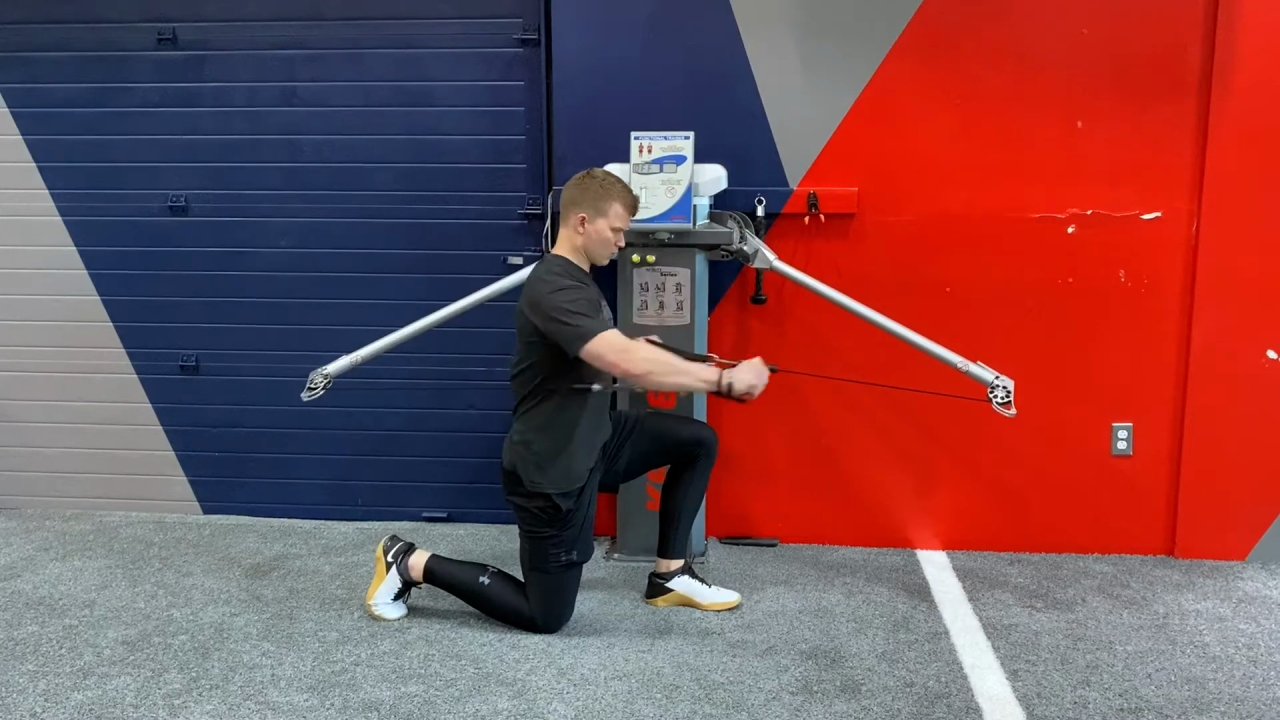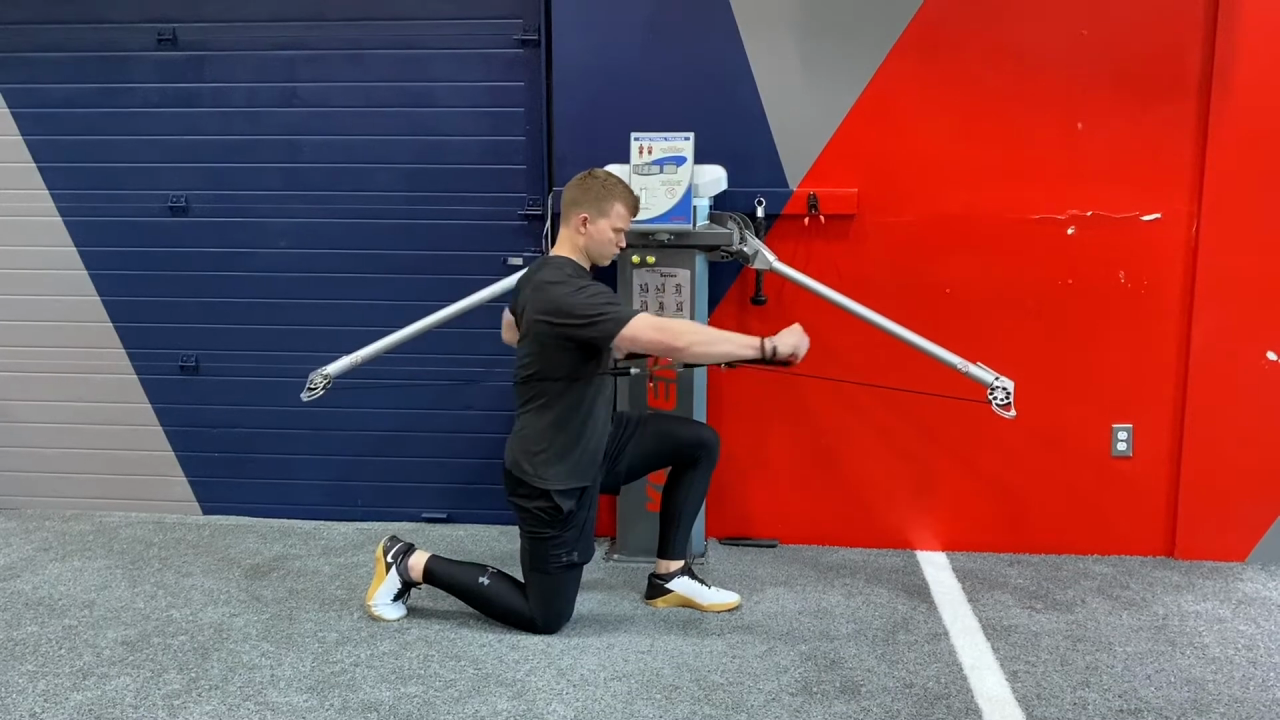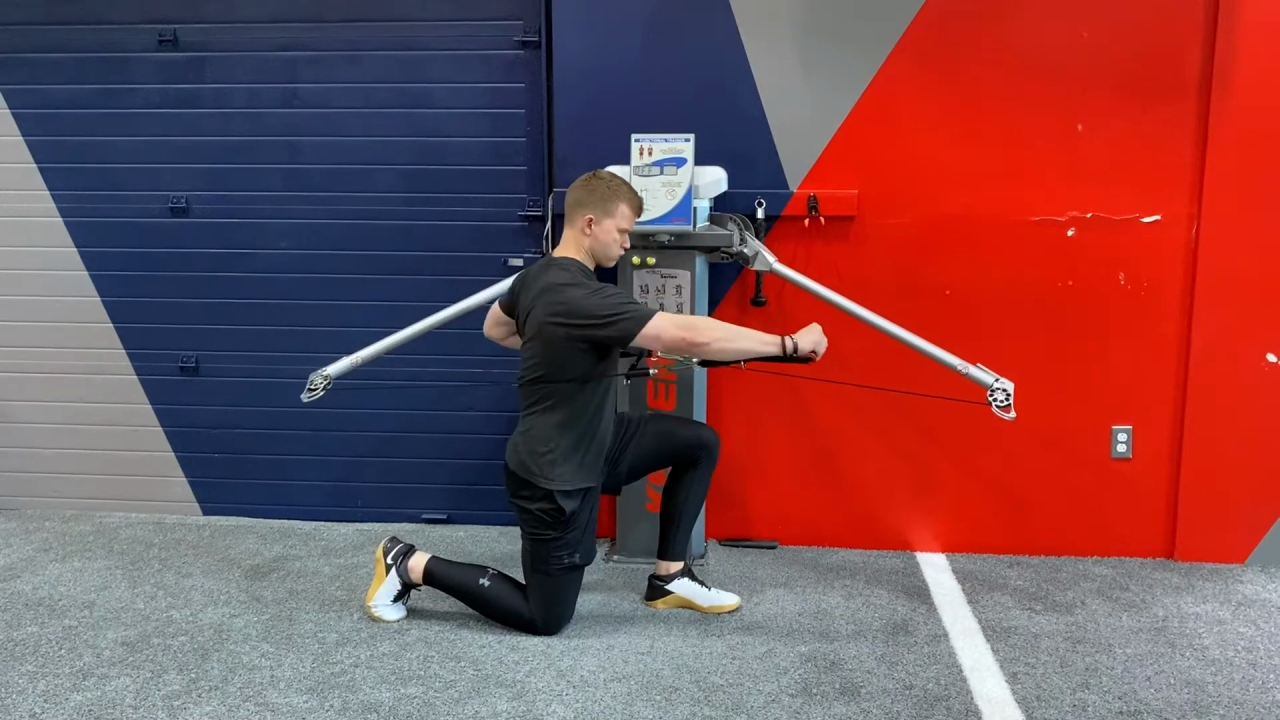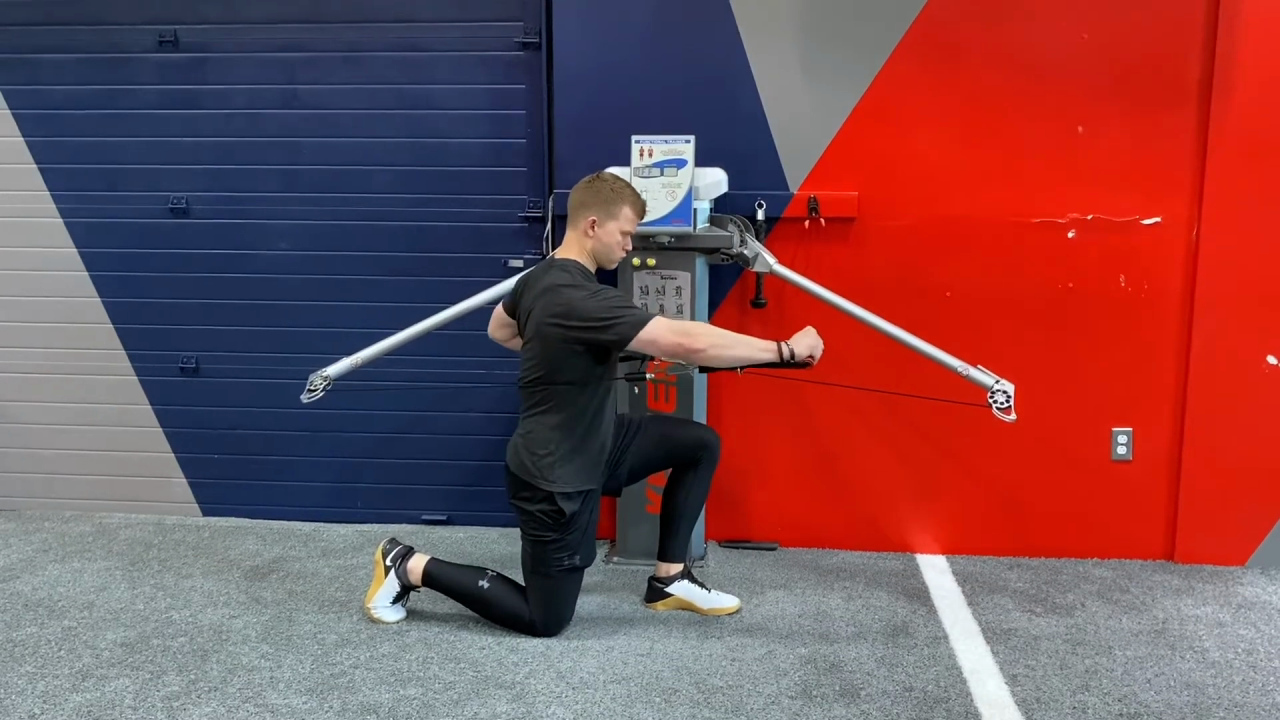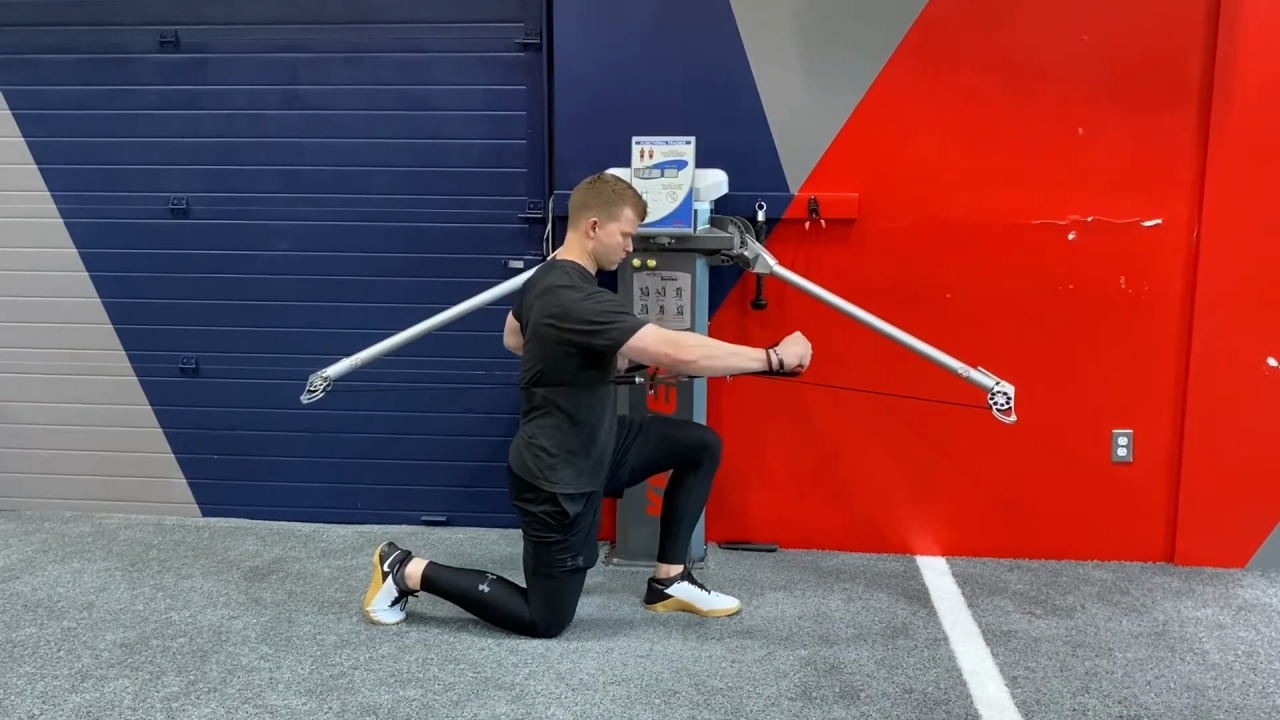
dt=0.2s
person 1, frame 1
left shoulder: (569, 277)
right shoulder: (554, 292)
right elbow: (626, 363)
left wrist: (633, 349)
right wrist: (726, 380)
left hip: (595, 439)
right hip: (551, 470)
left knee: (698, 440)
right knee: (546, 616)
left ankle: (668, 576)
right ankle: (411, 564)
person 1, frame 2
left shoulder: (544, 274)
right shoulder: (568, 295)
left elbow: (511, 331)
right elbow: (667, 339)
right wrist: (767, 346)
right hip: (550, 473)
left knee: (699, 443)
right knee: (545, 616)
left ankle: (668, 577)
right ankle: (411, 564)
person 1, frame 3
left shoulder: (539, 275)
right shoulder: (580, 299)
left elbow: (495, 328)
right elbow: (689, 335)
right wrist: (789, 343)
right hip: (553, 474)
left knee: (700, 444)
right knee: (546, 618)
left ankle: (668, 578)
right ankle: (412, 566)
person 1, frame 4
left shoulder: (542, 277)
right shoulder: (579, 300)
left elbow: (499, 329)
right elbow: (686, 342)
right wrist: (785, 349)
right hip: (554, 474)
left knee: (699, 444)
right knee: (545, 619)
left ankle: (668, 580)
right ankle: (411, 567)
person 1, frame 5
left shoulder: (549, 277)
right shoulder: (575, 299)
left elbow: (513, 337)
right elbow: (675, 352)
right wrist: (773, 356)
left hip: (592, 447)
right hip: (558, 475)
left knee: (701, 446)
right knee: (546, 619)
left ankle: (668, 581)
right ankle: (408, 571)
